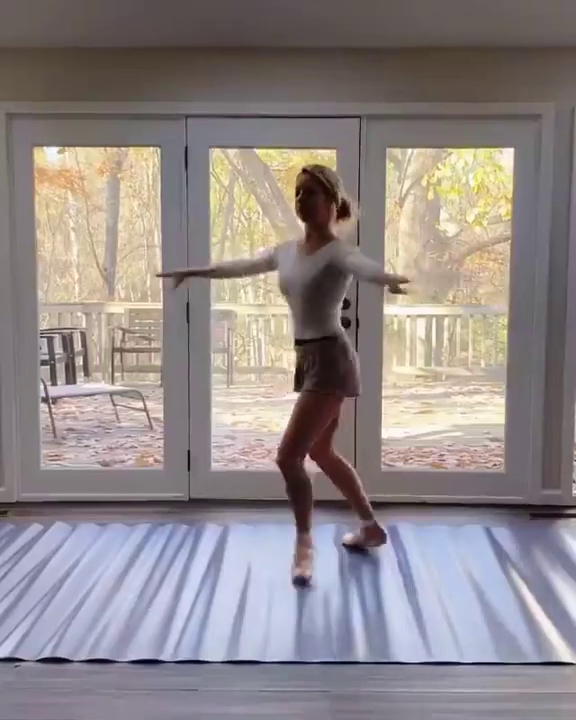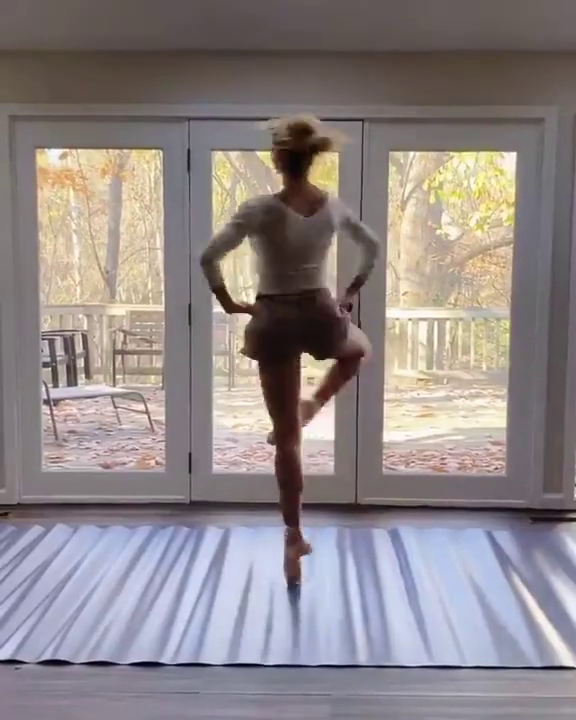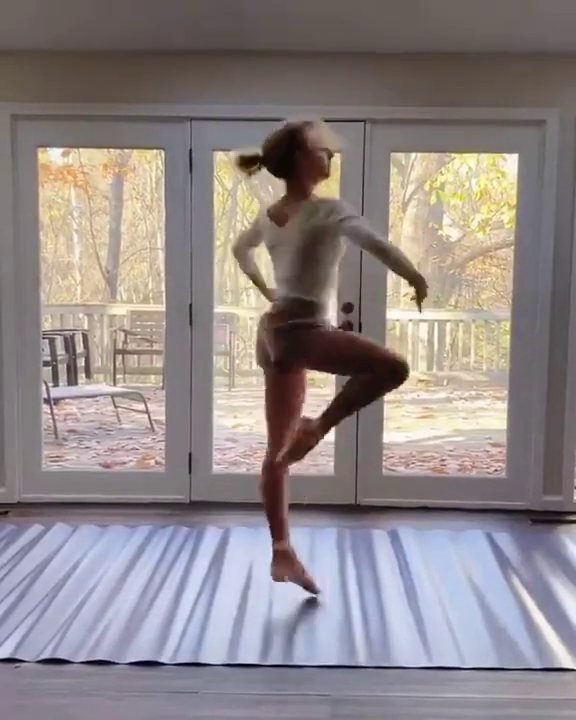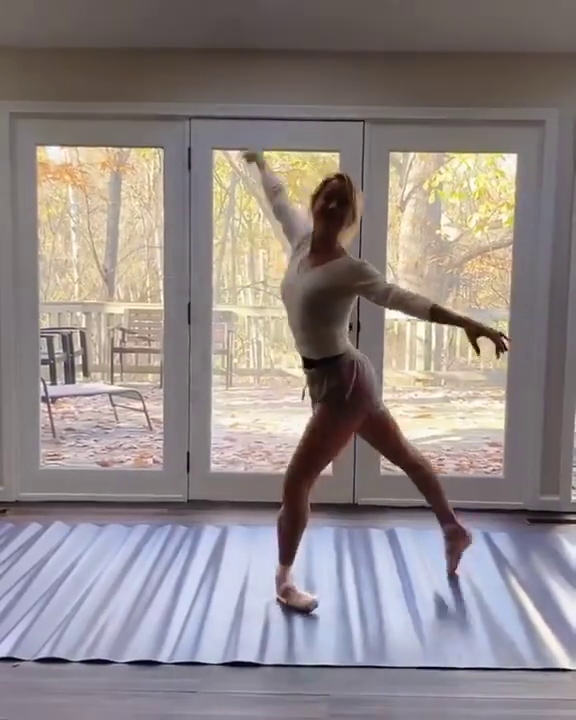
dt=0.7s
person 1, frame 1
left shoulder: (340, 252)
right shoulder: (289, 251)
left elbow: (367, 268)
right elbow: (247, 265)
left wrist: (390, 279)
right wrist: (194, 272)
left hip: (331, 359)
right hip: (311, 358)
left knee: (289, 455)
right knee: (321, 452)
left ankle: (304, 545)
right ankle: (370, 526)
person 1, frame 2
left shoulder: (259, 208)
right shoulder: (331, 204)
left elbow: (208, 257)
right elbow: (373, 248)
left wrist: (228, 301)
right wrist: (348, 295)
left hip: (271, 320)
right hip: (319, 315)
left knee: (286, 438)
right knee: (354, 350)
left ankle: (293, 536)
right ankle: (312, 406)
person 1, frame 3
left shoulder: (269, 215)
right shoulder: (328, 209)
left elbow: (239, 247)
right elbow: (377, 244)
right wrist: (416, 279)
left hip: (279, 330)
right hip: (301, 330)
left knee: (276, 453)
left ankle: (282, 552)
right ankle: (316, 429)
person 1, frame 4
left shoulder: (349, 269)
right shoulder: (301, 245)
left elbow: (405, 299)
right elbow: (280, 201)
left wrist: (465, 323)
right wrist: (259, 162)
left hip: (342, 384)
right hip: (340, 381)
left knee: (296, 485)
right knee: (406, 457)
left ankle: (284, 578)
right ankle: (453, 530)
